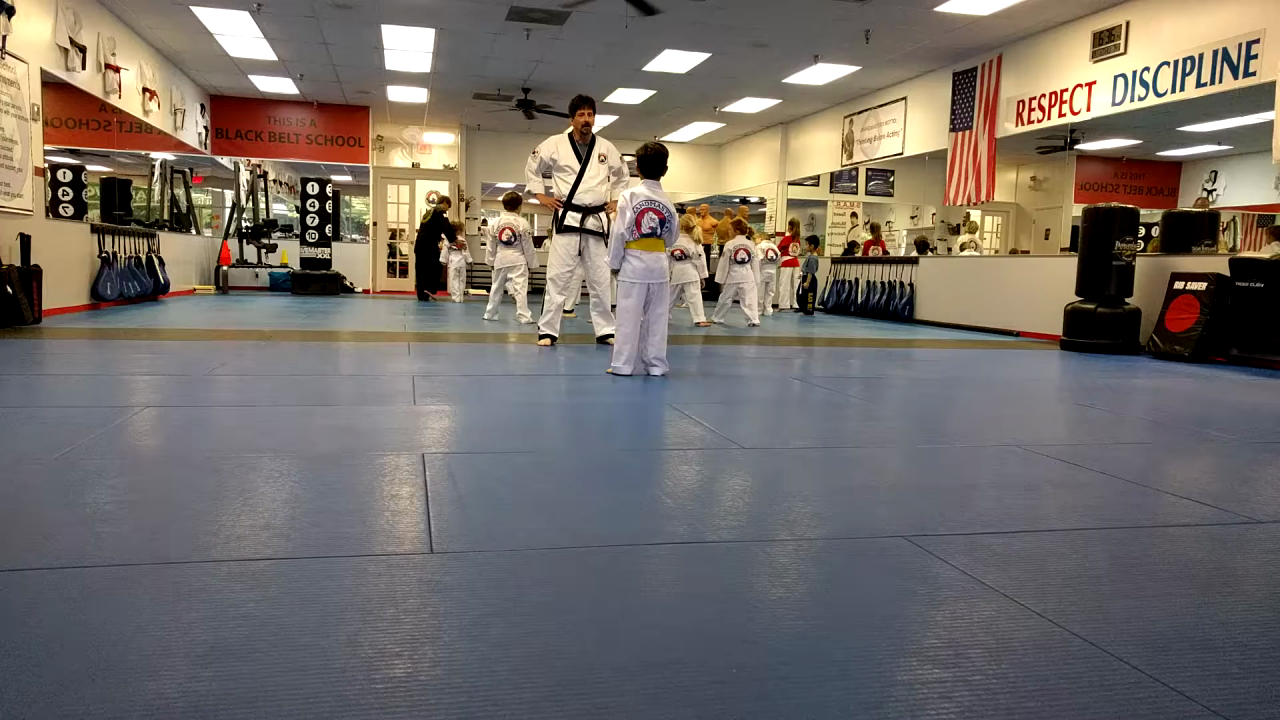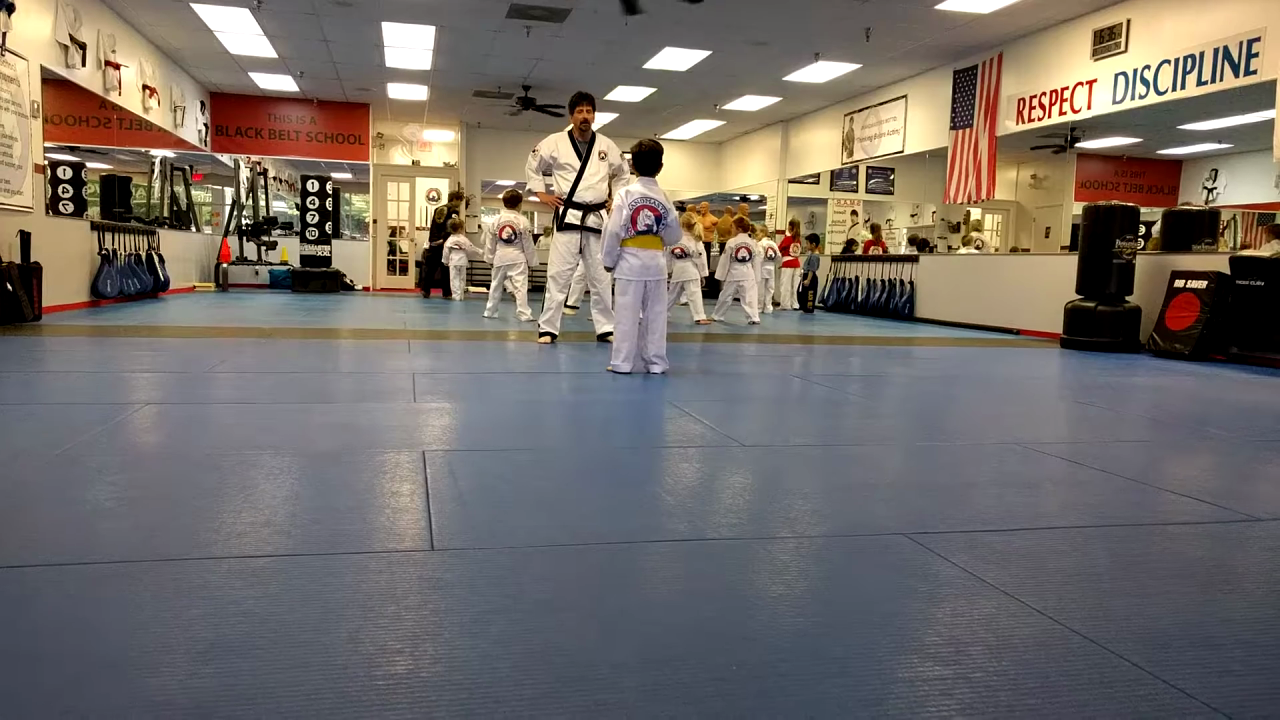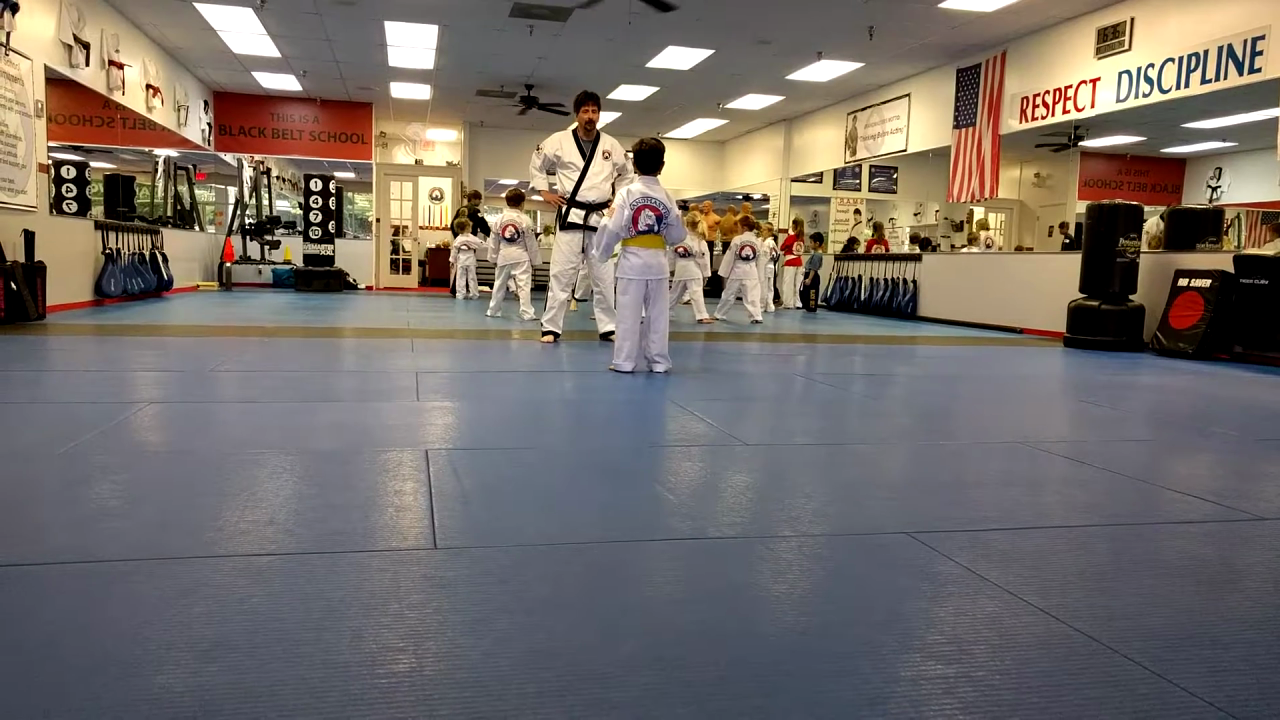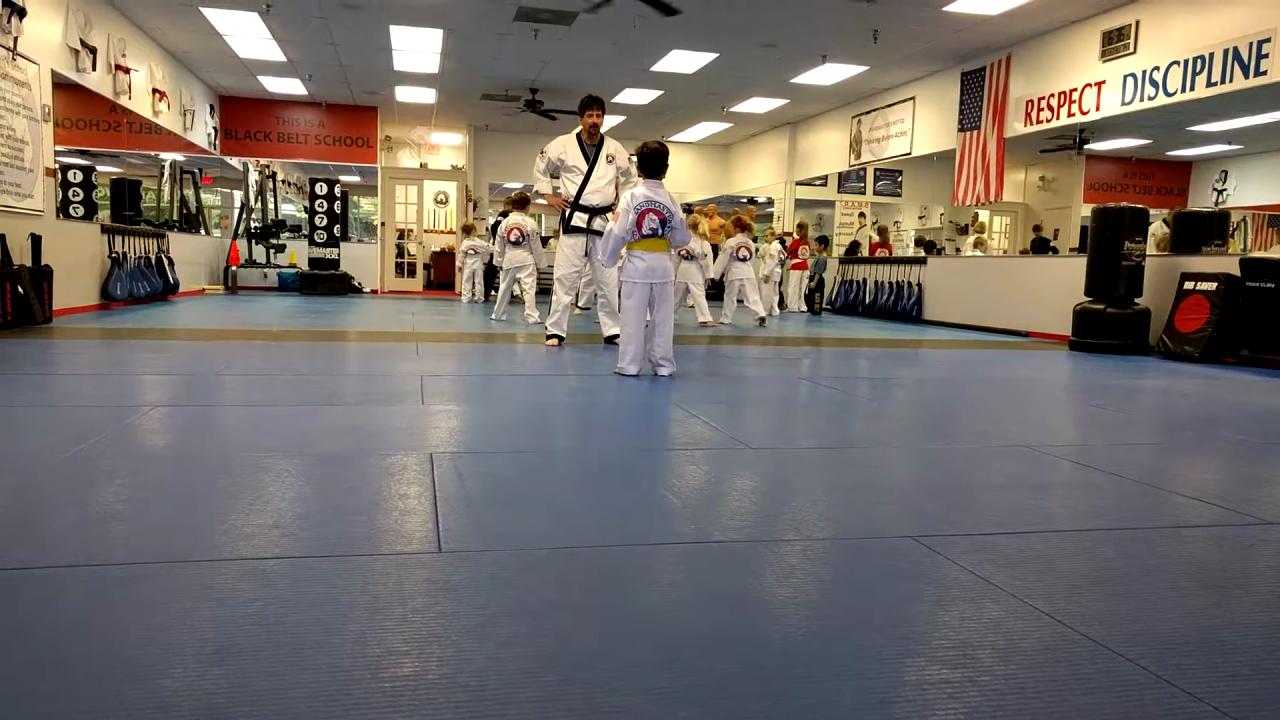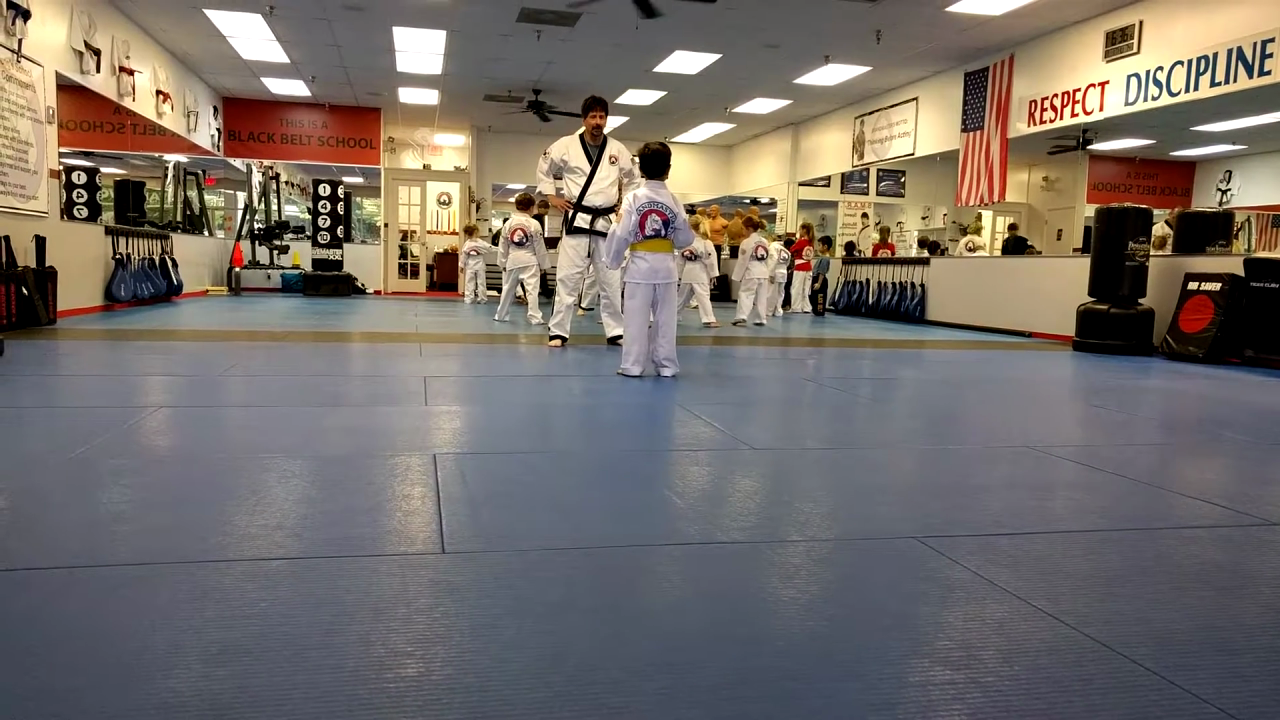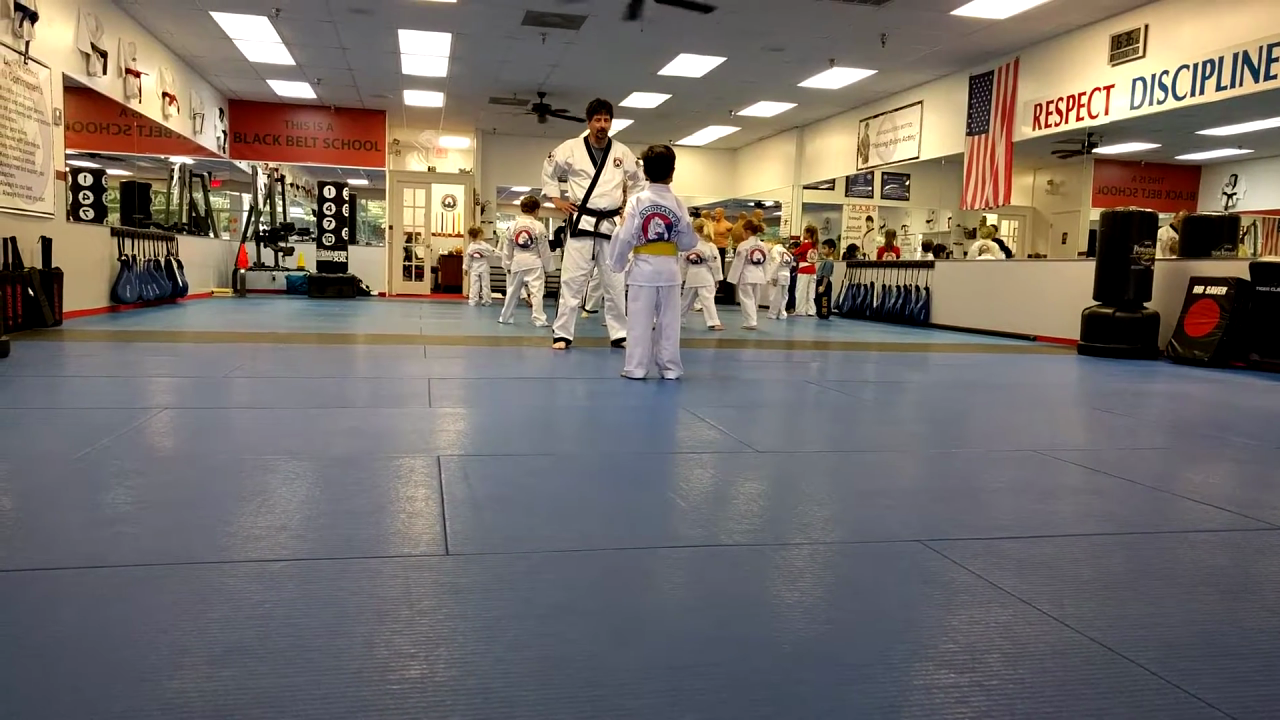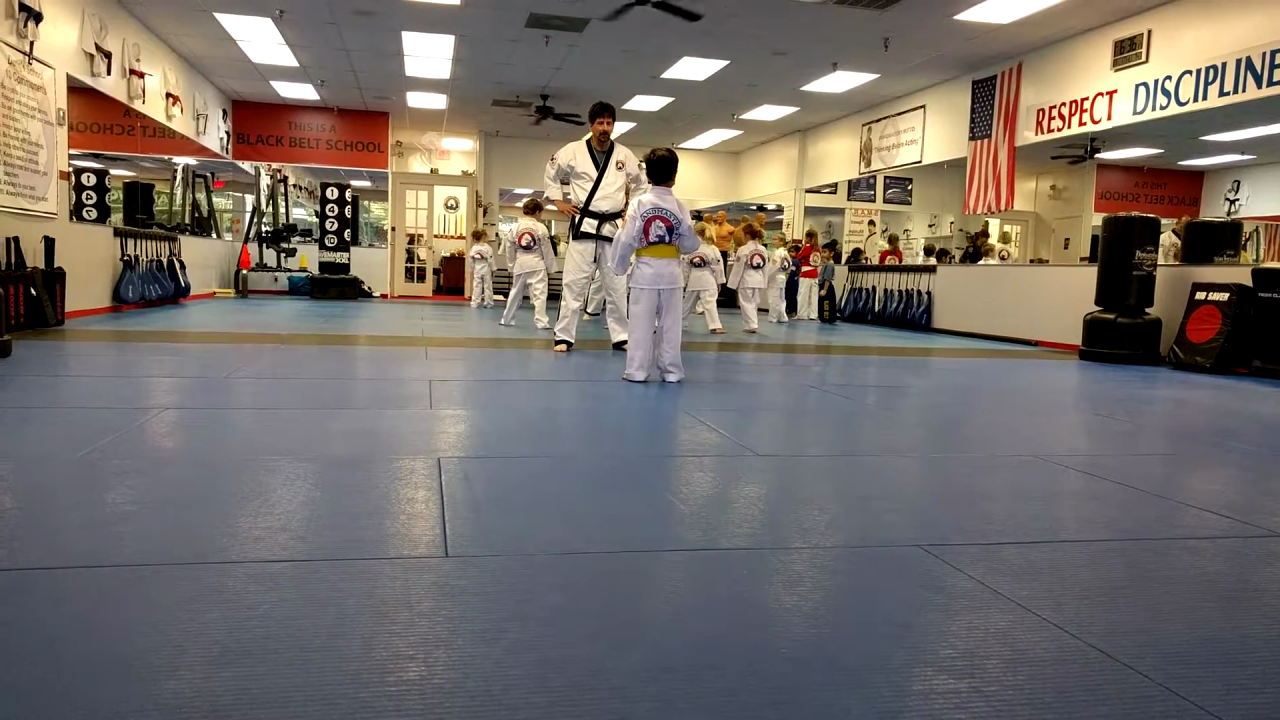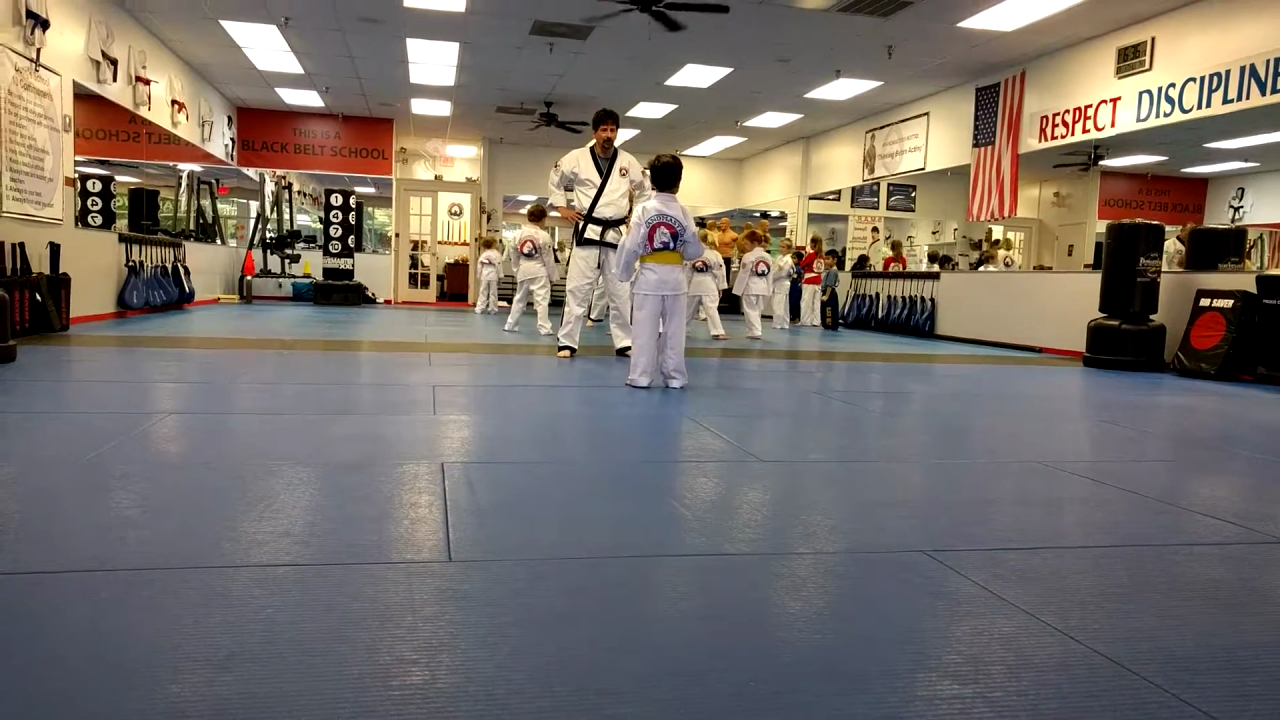
dt=0.5s
person 1, frame 1
left shoulder: (606, 148)
right shoulder: (555, 144)
left elbow: (622, 175)
right elbow: (532, 167)
left wrist: (615, 201)
right wrist: (541, 195)
left hip: (597, 220)
right hip: (567, 219)
left knee: (601, 280)
right knee: (558, 277)
left ankle: (605, 331)
right ankle: (548, 331)
person 1, frame 2
left shoulder: (606, 145)
right shoulder: (555, 142)
left elbow: (623, 173)
right elbow: (533, 166)
right wrist: (542, 193)
left hip: (597, 218)
right hip: (568, 216)
left knee: (601, 277)
right knee: (558, 275)
left ankle: (605, 329)
right ankle: (548, 328)
person 1, frame 3
left shoulder: (611, 145)
right shoulder: (559, 141)
left elbow: (626, 173)
right elbow: (537, 165)
right wrist: (545, 192)
left hip: (600, 217)
right hip: (571, 215)
left knee: (604, 277)
right knee: (561, 274)
left ankle: (608, 327)
right ankle: (551, 327)
person 1, frame 4
left shoulder: (615, 149)
right shoulder: (563, 144)
left elbow: (630, 178)
right elbow: (541, 168)
right wrist: (549, 196)
left hip: (604, 221)
right hip: (574, 219)
left knee: (608, 281)
right knee: (565, 278)
left ankle: (612, 331)
right ankle: (555, 330)
person 1, frame 5
left shoulder: (618, 150)
right shoulder: (566, 145)
left elbow: (633, 179)
right elbow: (544, 169)
right wrist: (552, 197)
left hip: (607, 222)
right hip: (577, 220)
left knee: (611, 281)
right knee: (568, 278)
left ankle: (615, 332)
right ankle: (558, 331)
person 1, frame 6
left shoulder: (622, 152)
right shoulder: (571, 149)
left elbow: (637, 181)
right elbow: (549, 172)
right wrist: (557, 199)
left hip: (612, 224)
right hip: (582, 223)
left knee: (615, 284)
right knee: (572, 281)
left ankle: (619, 334)
right ankle: (562, 334)
person 1, frame 7
left shoulder: (625, 155)
right shoulder: (573, 151)
left elbow: (640, 184)
right elbow: (551, 174)
right wrist: (559, 201)
left hip: (614, 227)
right hip: (584, 225)
left knee: (617, 286)
right knee: (574, 283)
left ankle: (621, 337)
right ankle: (564, 336)
person 1, frame 8
left shoulder: (628, 162)
right shoulder: (577, 158)
left elbow: (644, 191)
right elbow: (555, 181)
right wrist: (563, 208)
left hip: (618, 233)
right hip: (588, 232)
left knee: (620, 292)
right knee: (578, 289)
left ankle: (624, 342)
right ankle: (567, 342)
person 2, frame 1
left shoulder: (628, 196)
right shoulder: (667, 202)
left elbow: (619, 233)
right elbow: (672, 238)
left wrist: (615, 263)
left hip: (633, 263)
right hip: (659, 265)
left knee: (629, 317)
right knee: (657, 317)
left ankle: (623, 364)
right ankle: (656, 364)
person 2, frame 2
left shoulder: (624, 194)
right shoulder: (664, 198)
left elbow: (613, 231)
right elbow: (674, 236)
left wrist: (608, 260)
left hip: (630, 261)
right hip: (656, 262)
left knee: (627, 314)
right knee: (656, 315)
left ankle: (623, 362)
right ankle: (656, 362)
person 2, frame 3
left shoulder: (626, 193)
right shoulder: (666, 197)
left elbow: (613, 229)
right elbow: (678, 235)
left wrist: (600, 252)
left hip: (632, 261)
right hip: (658, 261)
left knee: (629, 314)
right knee: (657, 314)
left ankle: (624, 361)
right ankle: (658, 361)
person 2, frame 4
left shoulder: (630, 197)
right shoulder: (671, 200)
left elbow: (618, 233)
right elbow: (682, 238)
left wrist: (606, 258)
left hip: (636, 264)
right hip: (663, 265)
left knee: (633, 317)
right knee: (662, 317)
left ankle: (629, 364)
right ankle: (663, 364)
person 2, frame 5
left shoulder: (633, 198)
right shoulder: (674, 201)
left elbow: (621, 235)
right elbow: (685, 239)
left wrist: (612, 260)
left hip: (640, 265)
right hip: (666, 266)
left knee: (637, 318)
right knee: (665, 319)
left ankle: (633, 365)
right ankle: (666, 365)
person 2, frame 6
left shoulder: (636, 201)
right shoulder: (677, 204)
left elbow: (625, 237)
right elbow: (689, 242)
left wrist: (616, 264)
left hip: (643, 269)
right hip: (669, 269)
left knee: (640, 321)
right knee: (668, 321)
left ankle: (636, 367)
right ankle: (670, 367)
person 2, frame 7
left shoulder: (638, 203)
right shoulder: (679, 207)
left elbow: (627, 240)
right elbow: (690, 244)
left wrist: (619, 267)
left hip: (645, 271)
right hip: (671, 272)
left knee: (641, 324)
right knee: (670, 324)
left ankle: (637, 370)
right ankle: (671, 370)
person 2, frame 8
left shoulder: (643, 210)
right shoulder: (683, 213)
left elbow: (631, 247)
right elbow: (695, 251)
left wrist: (623, 274)
left hip: (649, 277)
right hip: (675, 278)
left knee: (646, 330)
right knee: (674, 330)
left ankle: (641, 375)
right ankle: (674, 376)
